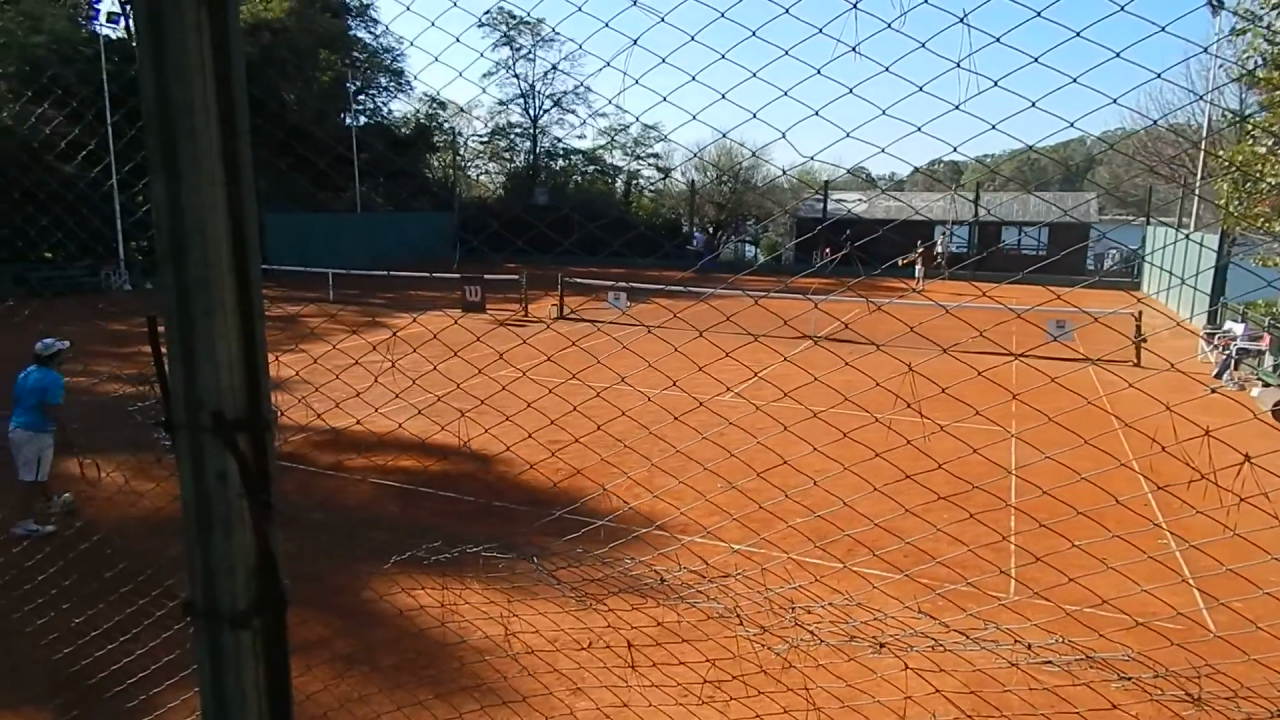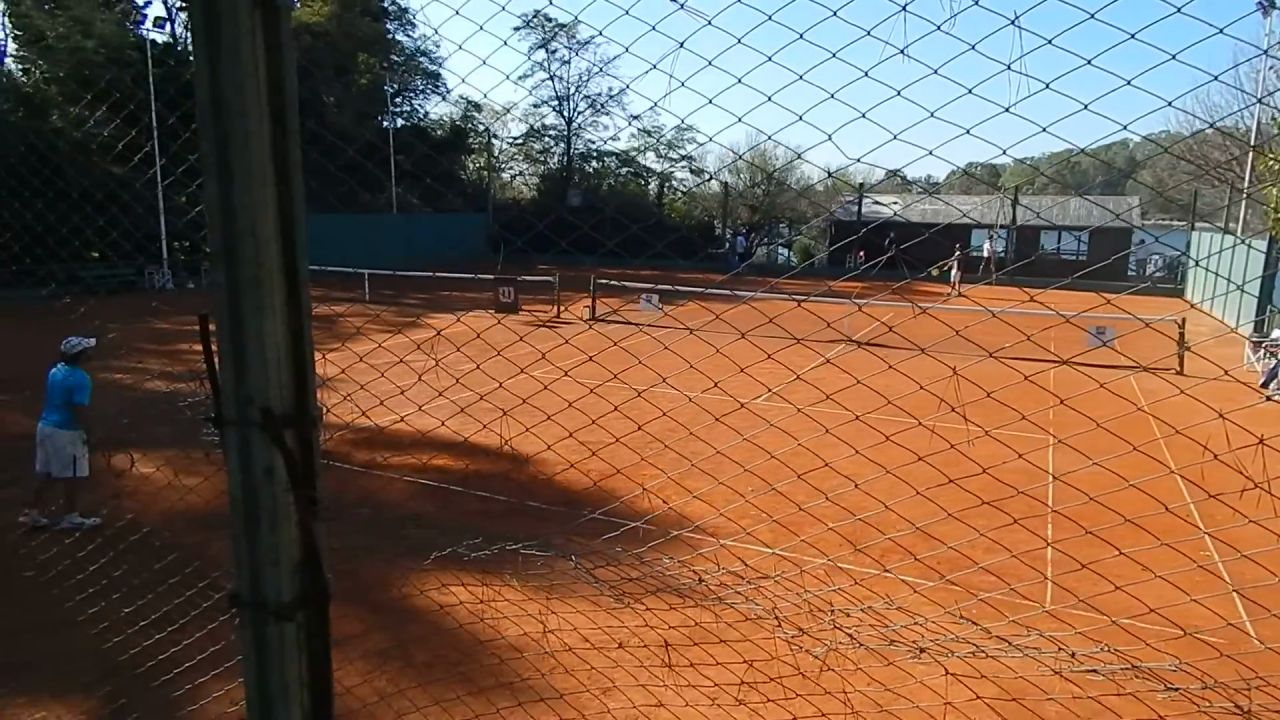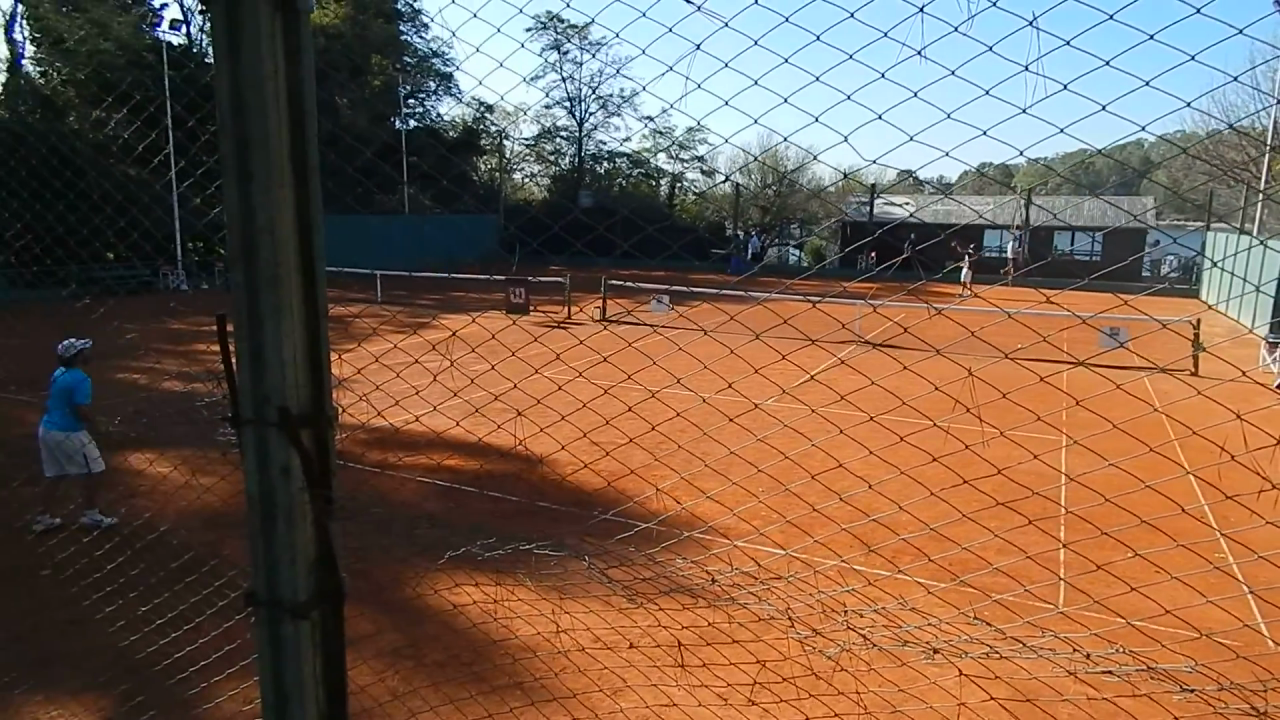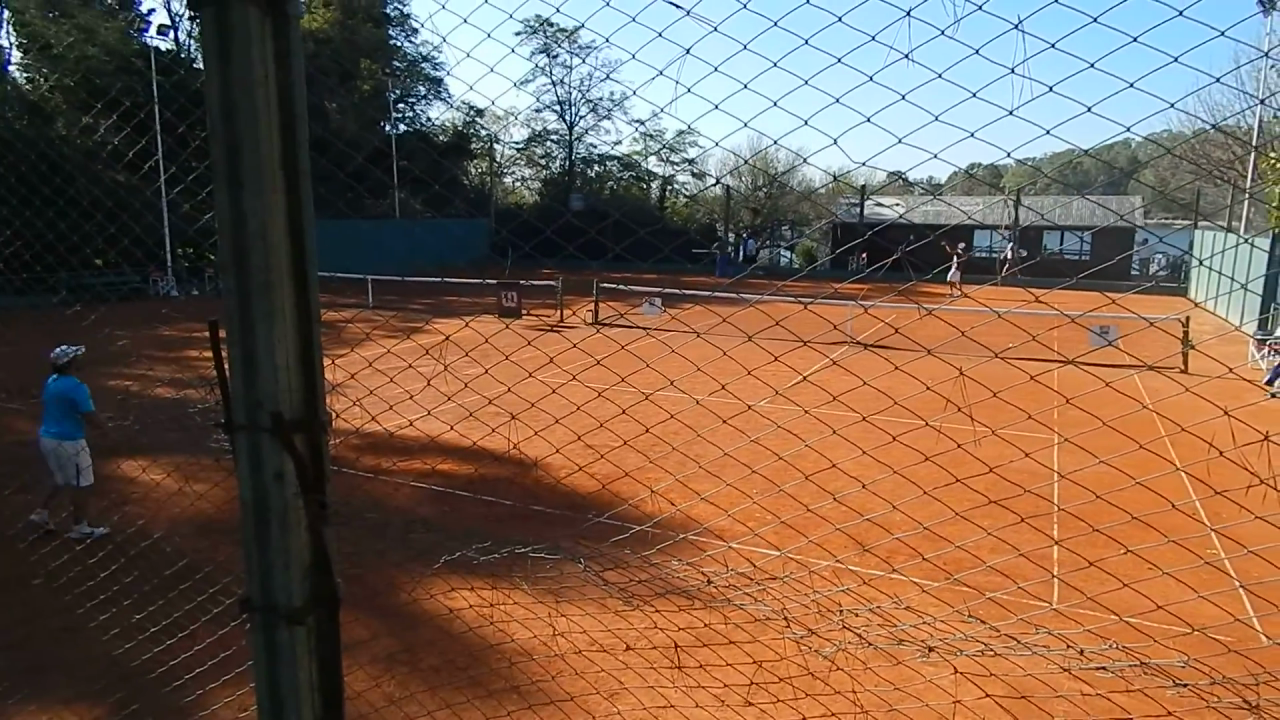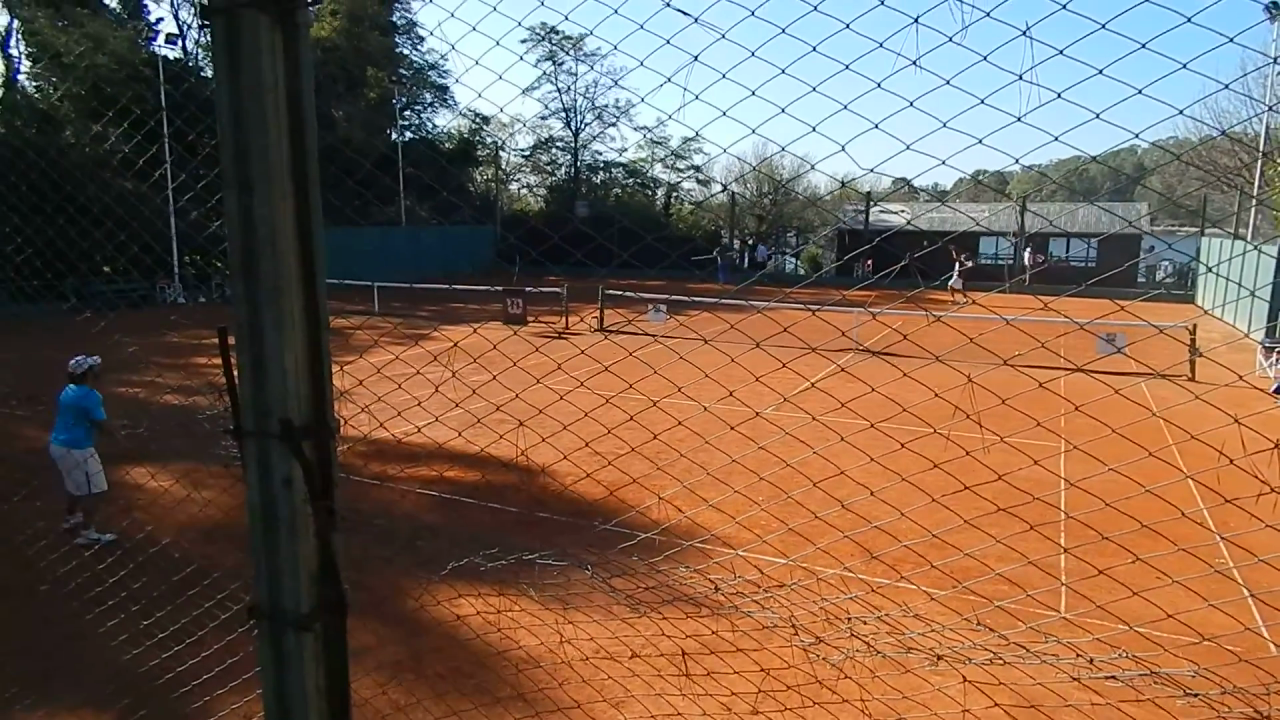
dt=0.3s
person 1, frame 1
left shoulder: (27, 373)
right shoulder: (54, 379)
left elbow: (16, 401)
right elbow: (53, 412)
right wrist: (61, 429)
left hip: (16, 428)
right hip: (35, 433)
left knee: (37, 474)
right knee: (32, 479)
left ankle: (51, 502)
right ankle: (25, 522)
person 1, frame 2
left shoulder: (56, 370)
right shoulder: (81, 379)
left elbow: (55, 401)
right elbow: (80, 412)
right wrist: (88, 433)
left hip: (45, 426)
right hip: (65, 432)
left knee: (45, 473)
right knee: (74, 476)
left ankle: (32, 512)
right ankle: (71, 517)
person 1, frame 3
left shoulder: (59, 373)
right shoulder: (80, 380)
right elbow: (83, 412)
left wrist: (89, 420)
right wrist: (95, 425)
left hip: (47, 430)
right hip: (69, 435)
left knee: (54, 476)
right knee: (93, 471)
left ankle: (44, 518)
right ankle: (90, 514)
person 1, frame 4
left shoulder: (52, 382)
right shoulder: (77, 388)
right elbow: (91, 419)
left wrist: (93, 418)
right wrist: (102, 424)
left hip: (48, 437)
right hip: (67, 442)
left knee: (61, 481)
right knee: (80, 484)
left ankle: (42, 513)
right ankle: (79, 527)
person 1, frame 5
left shoulder: (69, 390)
right shoulder: (91, 396)
right elbow: (102, 426)
left wrist: (100, 425)
left hip: (58, 445)
right hip: (76, 450)
left knee: (76, 487)
right knee: (92, 491)
left ankle: (71, 518)
right ankle: (87, 533)
